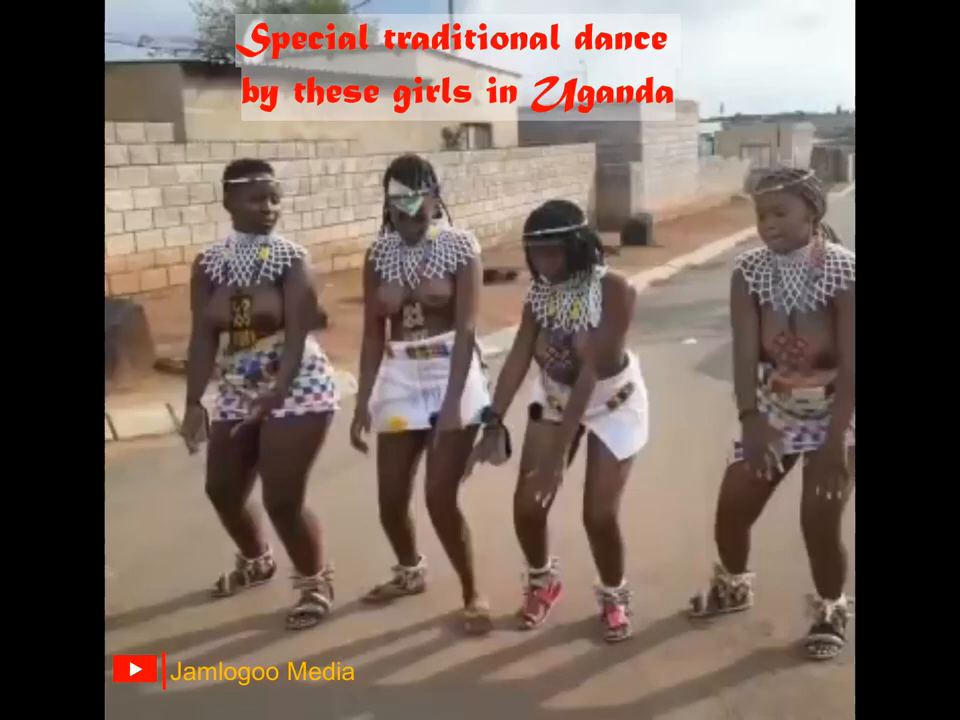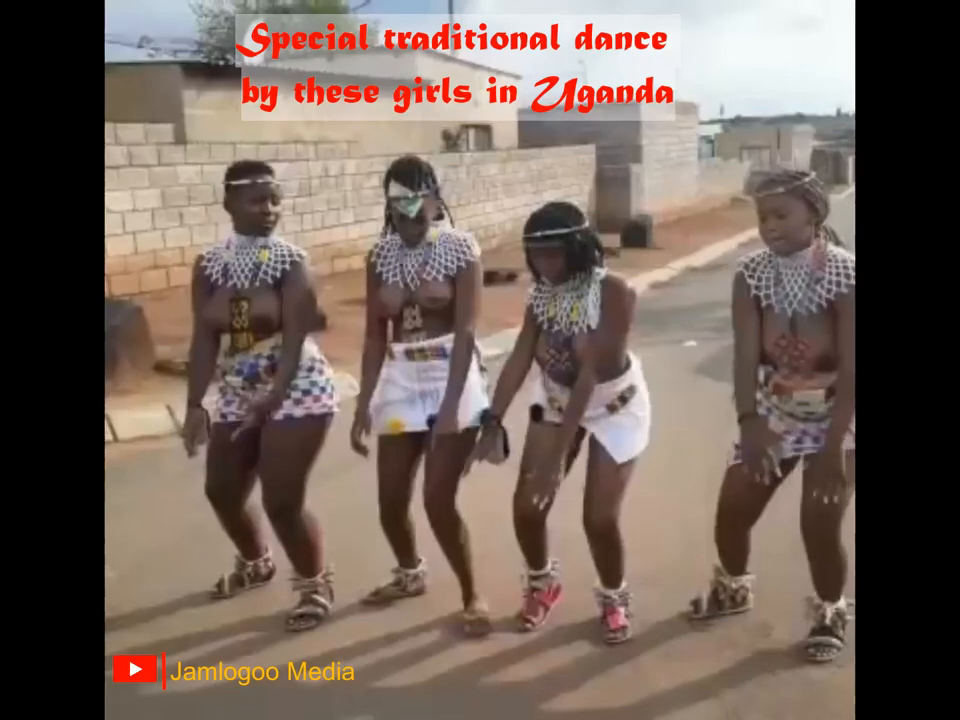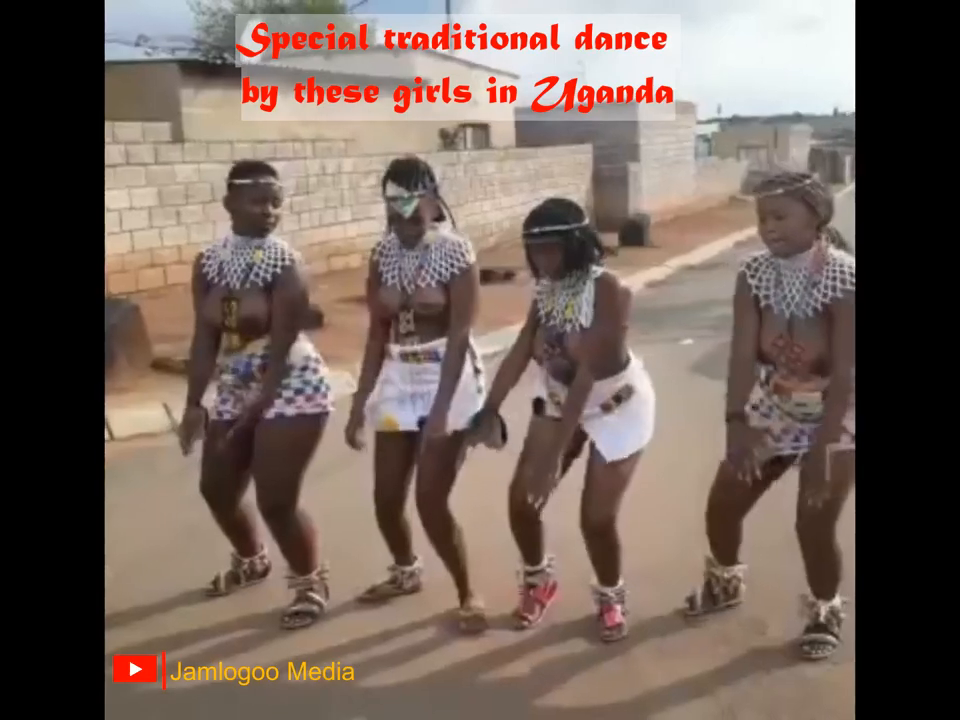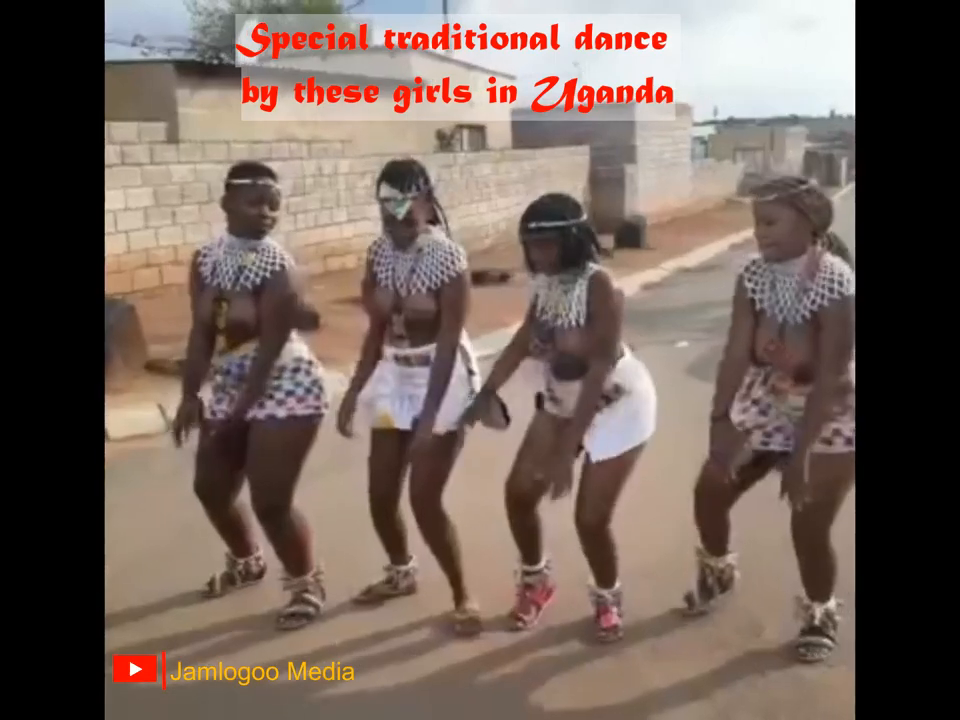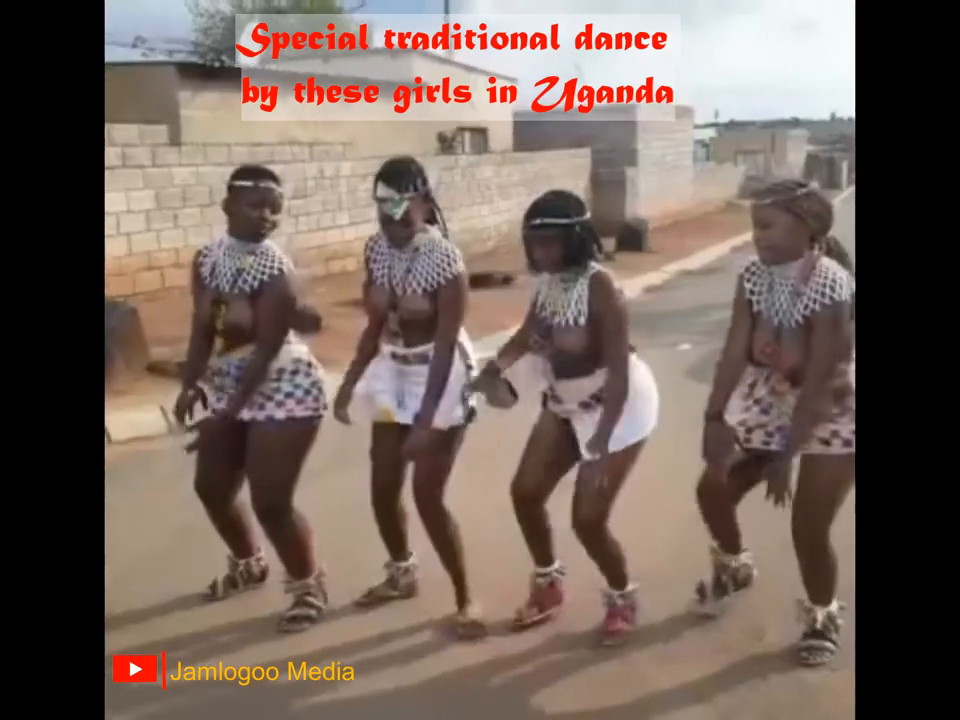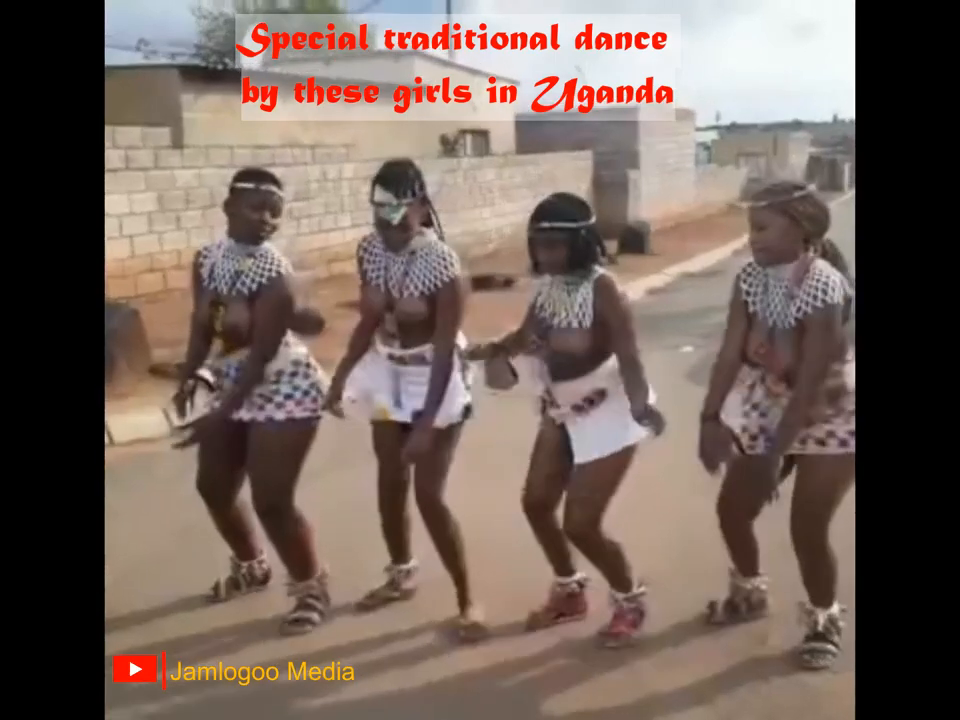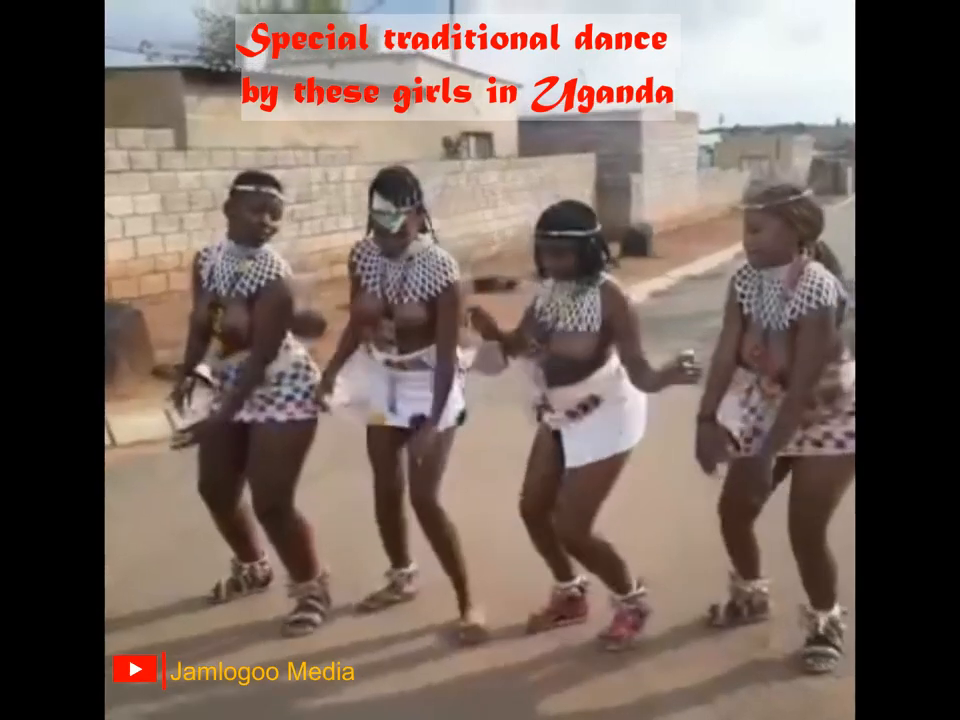
dt=0.1s
person 1, frame 1
left shoulder: (844, 269)
right shoulder: (749, 271)
left elbow: (850, 363)
right elbow: (745, 351)
left wrist: (835, 441)
right wrist: (751, 418)
left hip: (837, 410)
right hip: (773, 406)
left knee: (819, 522)
right knee: (731, 510)
left ankle: (831, 611)
right ankle: (733, 586)
person 1, frame 2
left shoulder: (845, 272)
right shoulder: (751, 273)
left elbow: (850, 367)
right elbow: (746, 354)
left wrist: (833, 444)
right wrist: (749, 421)
left hip: (838, 414)
right hip: (774, 409)
left knee: (820, 526)
right knee: (731, 512)
left ankle: (831, 614)
right ankle: (733, 589)
person 1, frame 3
left shoulder: (843, 276)
right shoulder: (755, 273)
left elbow: (843, 371)
right elbow: (743, 351)
left wrist: (823, 447)
right wrist: (737, 420)
left hip: (836, 413)
right hip: (774, 406)
left knee: (814, 523)
right knee: (722, 504)
left ankle: (825, 612)
right ankle: (724, 584)
person 1, frame 4
left shoulder: (836, 282)
right shoulder: (754, 276)
left elbow: (830, 377)
right elbow: (736, 352)
left wrist: (801, 453)
right wrist: (720, 420)
left hip: (832, 416)
right hip: (770, 405)
left knee: (809, 525)
right knee: (710, 491)
left ankle: (821, 615)
right ankle: (716, 572)
person 1, frame 5
left shoulder: (831, 286)
right shoulder: (753, 276)
left elbow: (818, 381)
right elbow: (734, 352)
left wrist: (785, 456)
right wrist: (714, 418)
left hip: (834, 415)
right hip: (772, 403)
left knee: (808, 527)
right knee: (712, 490)
left ankle: (823, 617)
right ankle: (733, 569)
person 1, frame 6
left shoulder: (824, 288)
right shoulder: (750, 278)
left elbow: (810, 384)
right elbow: (730, 352)
left wrist: (773, 456)
right wrist: (710, 419)
left hip: (831, 416)
right hip: (770, 405)
left knee: (807, 528)
right knee: (732, 507)
left ankle: (825, 620)
right ankle: (749, 593)
person 1, frame 7
left shoulder: (818, 290)
right shoulder: (745, 280)
left elbow: (803, 384)
right elbow: (726, 354)
left wrist: (767, 456)
right wrist: (707, 420)
left hip: (829, 417)
right hip: (768, 407)
left knee: (805, 529)
right knee: (732, 509)
left ankle: (826, 623)
right ankle: (751, 595)
person 2, frame 1
left shoulder: (460, 246)
right shoulder: (379, 253)
left elbow: (465, 328)
right elbow: (373, 334)
left wrist: (453, 401)
right wrist: (362, 403)
left hip: (451, 378)
right hip: (398, 380)
left knee: (440, 499)
right knee: (390, 499)
left ankle: (472, 593)
right ankle: (410, 571)
person 2, frame 2
left shoulder: (460, 248)
right shoulder: (381, 254)
left elbow: (465, 331)
right elbow: (375, 335)
left wrist: (451, 404)
right wrist: (363, 406)
left hip: (450, 380)
right hip: (398, 382)
left knee: (438, 502)
right knee: (390, 501)
left ankle: (471, 596)
right ankle: (410, 573)
person 2, frame 3
left shoulder: (457, 253)
right shoulder: (382, 254)
left elbow: (458, 337)
right elbow: (378, 334)
left wrist: (440, 414)
right wrist: (360, 401)
left hip: (447, 382)
right hip: (398, 382)
left knee: (430, 501)
right knee: (385, 499)
left ankle: (467, 593)
right ankle: (405, 571)
person 2, frame 4
left shoulder: (448, 258)
right shoulder: (378, 253)
left elbow: (448, 344)
right elbow: (377, 331)
left wrist: (429, 418)
right wrist: (353, 394)
left hip: (440, 383)
right hip: (393, 380)
left knee: (425, 501)
right knee: (380, 495)
left ankle: (462, 595)
right ankle: (401, 572)
person 2, frame 5
left shoulder: (445, 259)
right shoulder: (376, 250)
left elbow: (446, 344)
right elbow: (375, 324)
left wrist: (427, 419)
right wrist: (351, 382)
left hip: (439, 380)
right hip: (391, 376)
left knee: (428, 496)
right knee: (383, 487)
left ankle: (464, 598)
right ankle: (402, 572)
person 2, frame 6
left shoulder: (442, 262)
right shoulder: (370, 250)
left elbow: (445, 347)
right elbow: (369, 321)
left wrist: (429, 421)
right wrist: (342, 376)
left hip: (434, 379)
right hip: (386, 375)
left knee: (428, 495)
right knee: (390, 486)
left ankle: (466, 600)
right ankle: (402, 574)
person 2, frame 7
left shoulder: (440, 267)
right shoulder: (362, 255)
left elbow: (448, 348)
right elbow: (358, 323)
left wrist: (435, 423)
right wrist: (331, 370)
left hip: (427, 384)
right hip: (380, 379)
left knee: (425, 499)
right knee: (385, 489)
left ankle: (467, 601)
right ankle: (402, 576)
person 3, frame 1
left shoulder: (291, 259)
right shoulder: (208, 264)
left elbow: (298, 333)
right elbow: (203, 336)
left wrist: (278, 393)
right wrist: (193, 403)
left hip: (296, 388)
right hip: (236, 391)
left knee: (282, 499)
right knee: (222, 490)
left ankle: (316, 582)
right ankle: (255, 560)
person 3, frame 2
left shoulder: (290, 261)
right shoulder: (209, 265)
left elbow: (295, 336)
right elbow: (204, 338)
left wrist: (275, 397)
right wrist: (194, 405)
left hip: (295, 390)
right hip: (237, 392)
left knee: (282, 501)
right knee: (221, 491)
left ankle: (315, 584)
right ankle: (254, 563)
person 3, frame 3
left shoulder: (284, 264)
right shoulder: (208, 262)
left elbow: (283, 342)
right elbow: (205, 335)
left wrist: (257, 409)
right wrist: (195, 402)
left hip: (290, 389)
right hip: (236, 390)
left knee: (276, 499)
right knee: (216, 488)
left ankle: (311, 582)
right ankle: (250, 560)
person 3, frame 4
left shoulder: (277, 267)
right shoulder: (205, 260)
left elbow: (271, 346)
right elbow: (202, 332)
left wrist: (241, 411)
right wrist: (190, 395)
left hip: (283, 389)
right hip: (229, 389)
left knee: (270, 500)
right knee: (210, 487)
left ankle: (306, 584)
right ankle: (245, 561)
person 3, frame 5
left shoulder: (275, 271)
right shoulder: (206, 258)
left elbow: (265, 350)
right elbow: (203, 326)
left wrist: (226, 415)
right wrist: (191, 385)
left hip: (282, 390)
right hip: (230, 387)
left knee: (270, 502)
right knee: (211, 488)
left ankle: (308, 586)
right ankle: (248, 564)
person 3, frame 6
left shoulder: (273, 273)
right shoulder: (206, 259)
left elbow: (261, 352)
right elbow: (202, 324)
left wrist: (221, 414)
right wrist: (189, 377)
left hip: (281, 391)
right hip: (230, 388)
left knee: (272, 502)
right knee: (212, 487)
left ankle: (311, 588)
right ankle: (250, 566)
person 3, frame 7
left shoulder: (274, 276)
right shoulder: (206, 260)
left elbow: (262, 353)
left wrist: (223, 415)
right wrist: (187, 373)
left hip: (280, 393)
right hip: (228, 390)
left knee: (272, 502)
right knee: (215, 489)
left ankle: (312, 589)
right ankle: (252, 567)
person 4, frame 1
left shoulder: (614, 289)
right shoulder: (539, 292)
left elbow: (593, 369)
right elbow: (518, 358)
left wrist: (560, 450)
right wrist: (494, 423)
left hip: (613, 405)
right hip: (555, 401)
left knee: (600, 516)
right knee: (527, 507)
left ankle: (614, 596)
right ankle: (542, 581)
person 4, frame 2
left shoulder: (613, 291)
right shoulder: (542, 293)
left elbow: (592, 372)
right elbow: (519, 359)
left wrist: (558, 453)
right wrist: (492, 424)
left hip: (614, 408)
right hip: (556, 403)
left knee: (600, 519)
right knee: (526, 508)
left ankle: (614, 598)
right ankle: (542, 584)
person 4, frame 3
left shoulder: (607, 290)
right shoulder: (546, 289)
left elbow: (589, 372)
right elbow: (520, 352)
left wrist: (557, 452)
right wrist: (488, 410)
left hip: (617, 407)
right hip: (560, 402)
left knee: (597, 517)
right knee: (522, 499)
left ankle: (611, 596)
right ankle: (538, 580)
person 4, frame 4
left shoulder: (599, 287)
right shoulder: (546, 283)
left elbow: (598, 371)
right elbow: (520, 344)
left wrist: (568, 450)
right wrist: (485, 395)
left hip: (615, 404)
right hip: (561, 399)
left knee: (591, 518)
right knee: (518, 491)
left ankle: (608, 598)
right ankle: (535, 581)
person 4, frame 5
left shoulder: (598, 286)
right shoulder: (548, 280)
left elbow: (619, 366)
right elbow: (529, 335)
left wrist: (602, 437)
right wrist: (493, 368)
left hip: (612, 407)
right hip: (566, 401)
left knee: (587, 518)
right knee: (526, 491)
left ankle: (622, 598)
right ankle: (547, 583)
person 4, frame 6
left shoulder: (602, 290)
right shoulder: (549, 283)
left elbow: (630, 363)
right elbow: (527, 335)
left wrist: (640, 405)
right wrist: (491, 350)
left hip: (608, 410)
right hip: (564, 406)
left knee: (580, 523)
right knee: (535, 502)
left ankle: (629, 601)
right ankle: (570, 592)
person 4, frame 7
left shoulder: (608, 298)
right shoulder: (548, 288)
left elbow: (640, 374)
right elbow: (516, 344)
left wrist: (668, 377)
right wrist: (488, 330)
left hip: (604, 415)
right hip: (559, 413)
left knee: (570, 529)
right knee: (533, 510)
left ankle: (632, 601)
right ankle: (570, 594)
